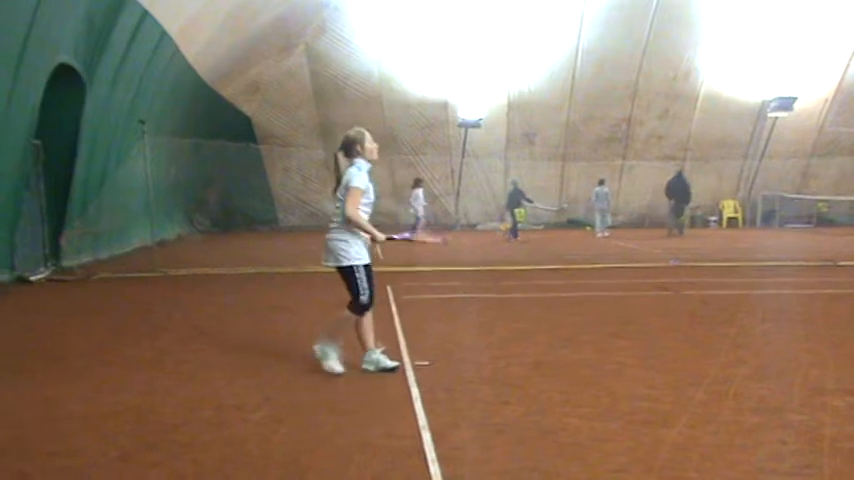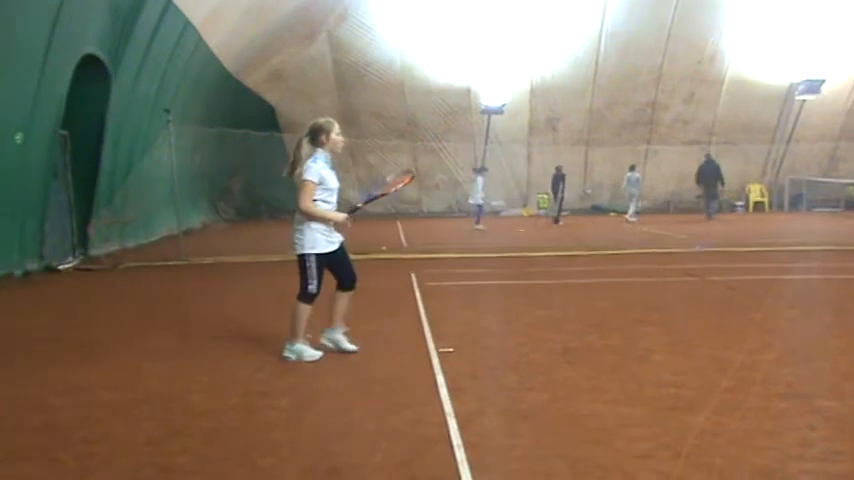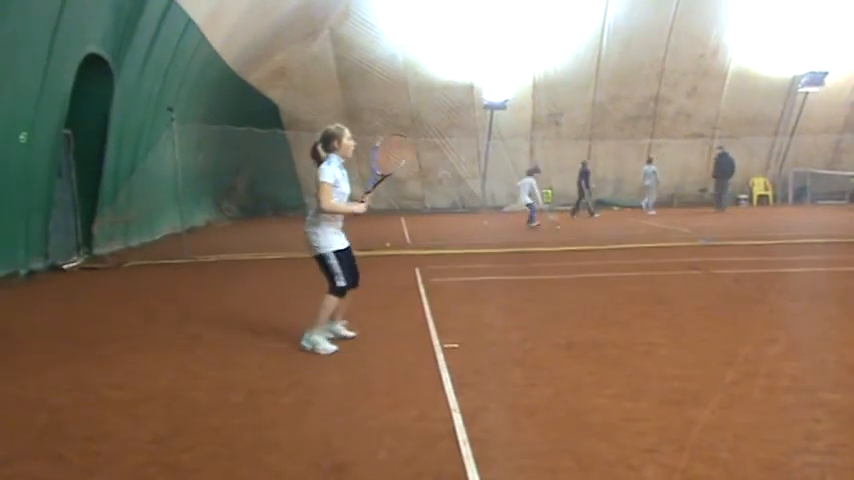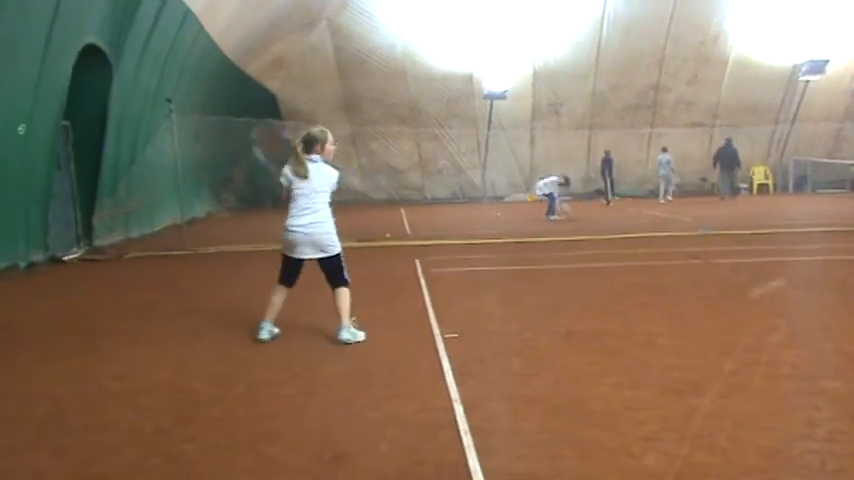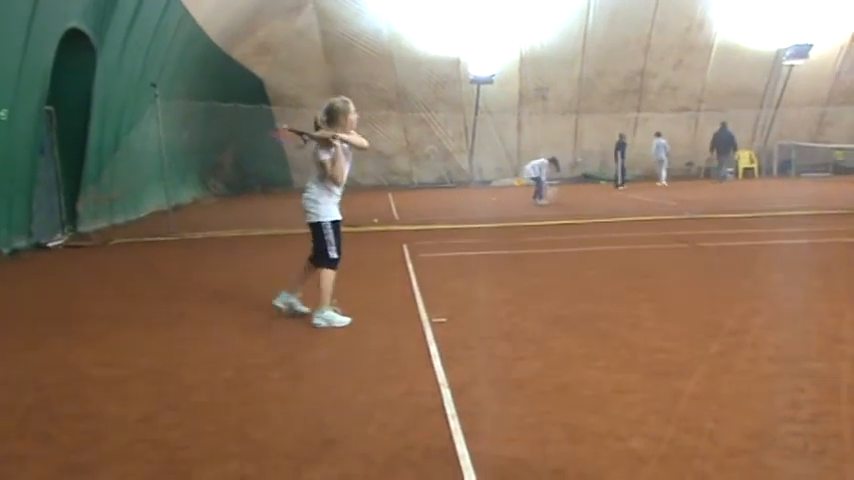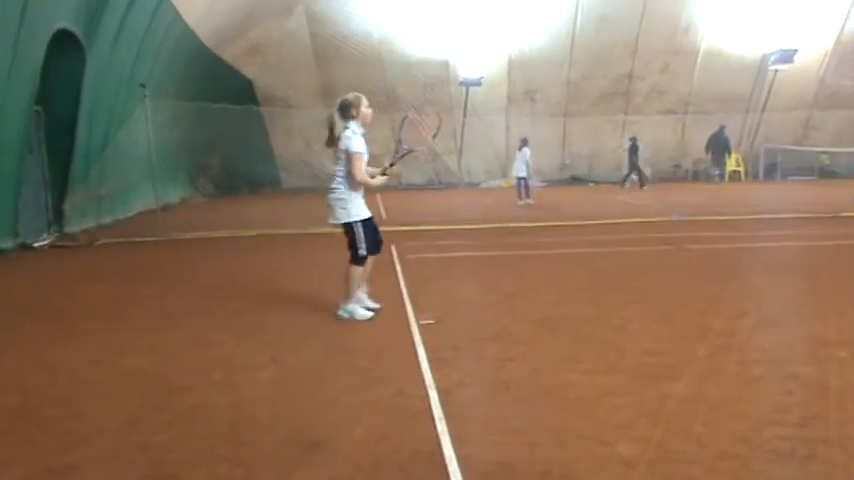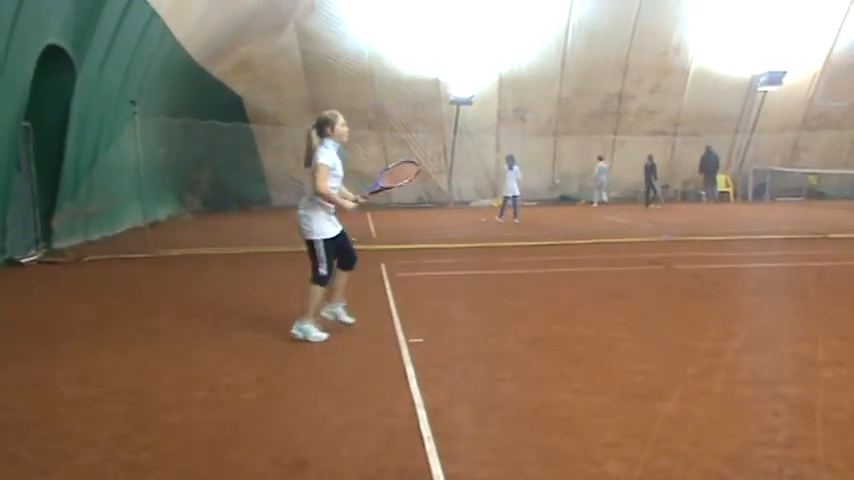
dt=0.7s
person 1, frame 1
left shoulder: (356, 173)
right shoulder: (358, 174)
right elbow: (350, 214)
left wrist: (365, 234)
right wrist: (374, 233)
left hip: (351, 244)
right hip: (347, 245)
left knee: (364, 301)
right knee: (362, 301)
left ankle: (371, 355)
right ankle: (328, 345)
person 1, frame 2
left shoulder: (326, 164)
right shoulder: (314, 166)
right elbow: (306, 206)
left wrist: (337, 216)
right wrist: (334, 218)
left hip: (329, 236)
right hip: (312, 237)
left knee: (348, 280)
right knee: (311, 290)
left ankle: (335, 334)
right ankle: (294, 345)
person 1, frame 3
left shoulder: (339, 168)
right shoulder: (328, 169)
right elbow: (325, 205)
left wrist: (357, 204)
right wrist: (354, 209)
left hip: (334, 234)
right hip: (323, 234)
left knee: (351, 280)
right knee: (340, 284)
left ankle: (334, 324)
right ankle: (313, 335)
person 1, frame 4
left shoulder: (291, 169)
right shoulder: (332, 174)
left hip: (294, 234)
right hip: (323, 235)
left knee: (285, 282)
right knee: (340, 283)
left ankle: (266, 327)
right ankle: (346, 328)
person 1, frame 5
left shoulder: (342, 134)
right shoulder: (324, 145)
left elbow: (363, 144)
right elbow: (338, 179)
left wrist: (340, 137)
right wrist: (337, 150)
left hip: (323, 203)
right hip: (322, 205)
left knee: (321, 256)
right knee: (331, 258)
left ankle: (289, 296)
right ankle: (323, 312)
person 1, frame 6
left shoulder: (351, 135)
right shoulder: (354, 138)
right elbow: (359, 178)
left wrist: (378, 172)
right wrist: (378, 181)
left hip: (351, 200)
right hip: (347, 200)
left knee: (374, 243)
right knee: (361, 252)
left ankle: (358, 292)
right ankle: (348, 305)
person 1, frame 7
left shoulder: (333, 153)
right shoulder: (325, 153)
left elbow: (336, 186)
right elbow: (320, 188)
left wrist: (352, 197)
right wrist: (343, 204)
left hip: (326, 217)
right hip: (315, 217)
left knee: (348, 257)
right knee: (323, 272)
left ankle: (335, 306)
right ankle: (304, 324)
